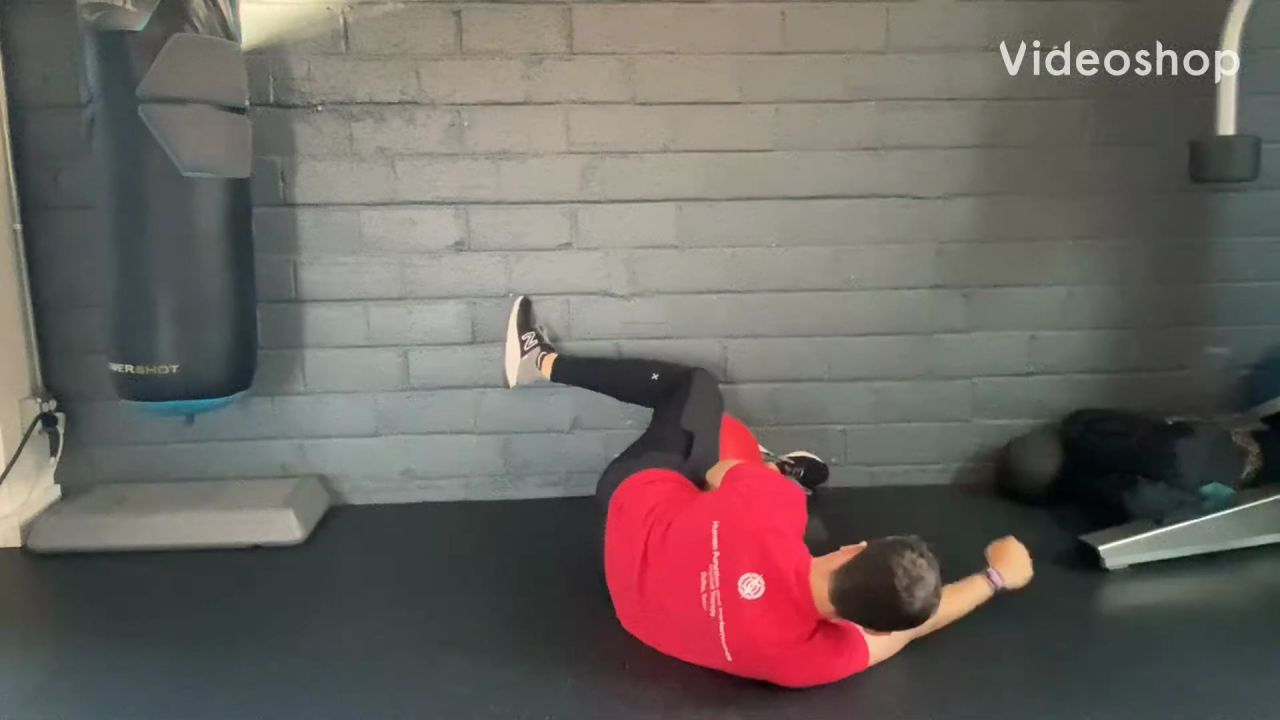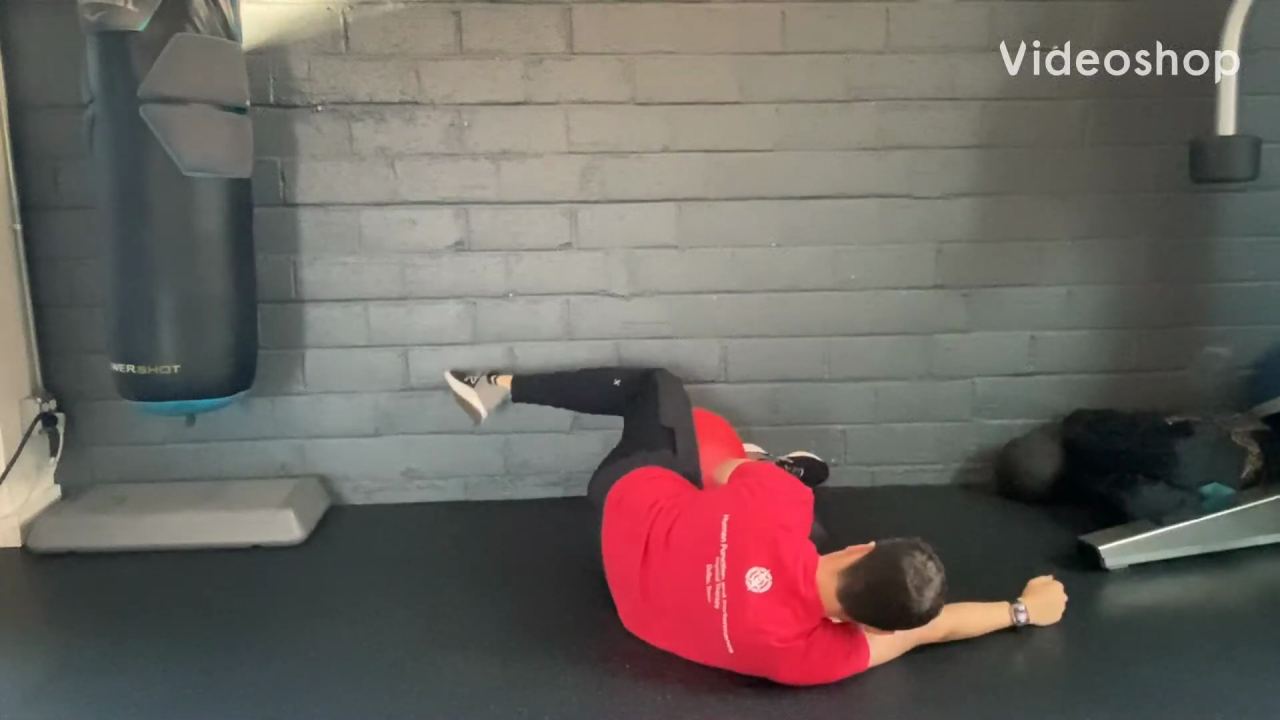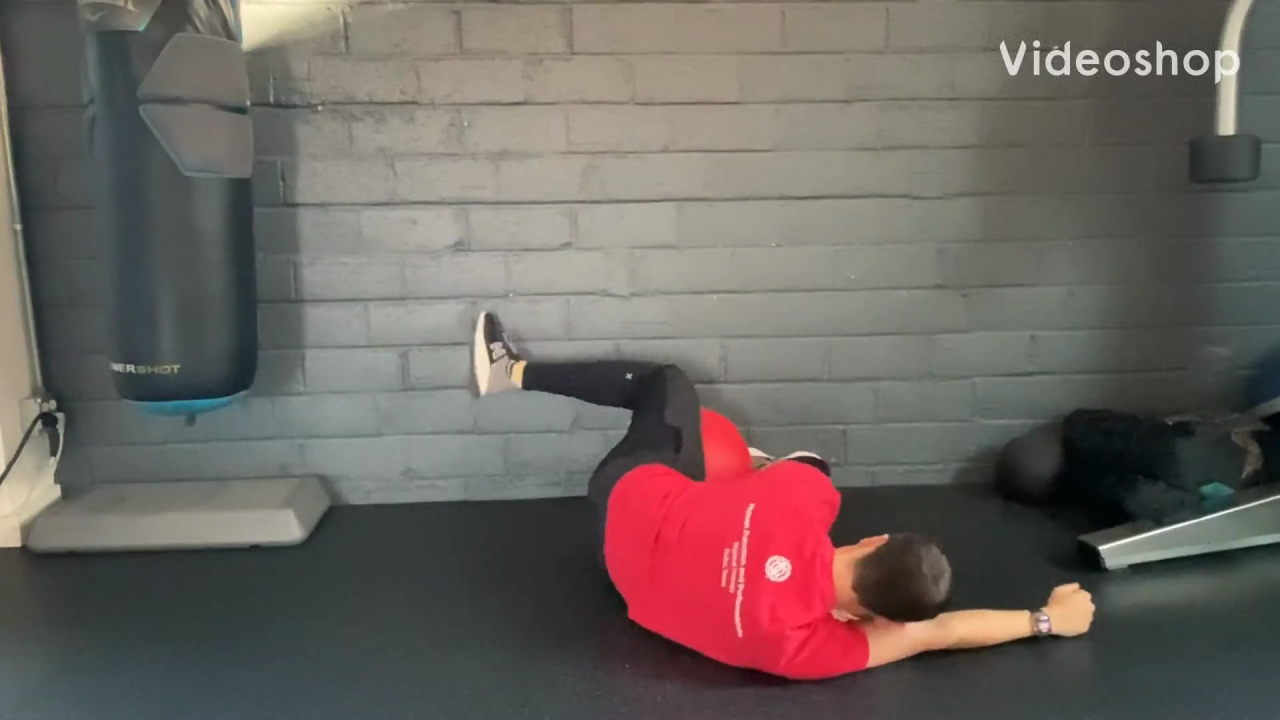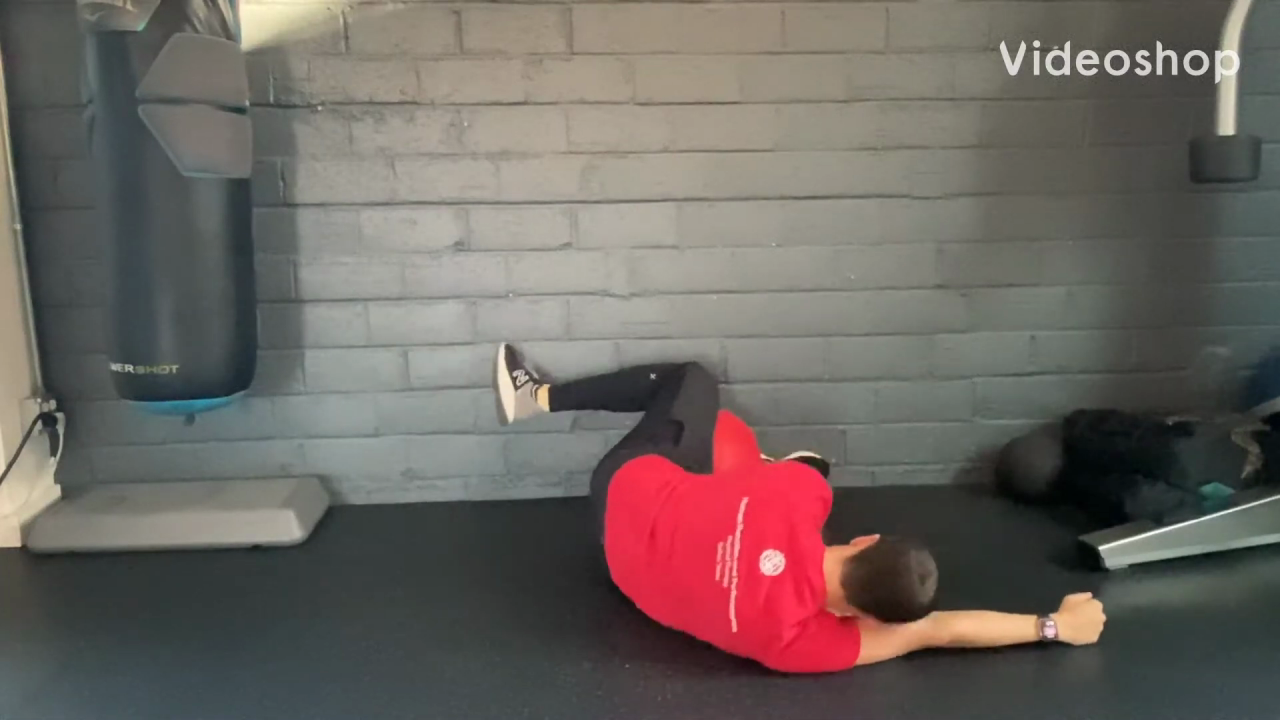
dt=0.5s
person 1, frame 1
left shoulder: (772, 506)
right shoulder: (806, 659)
left elbow: (719, 472)
right elbow: (911, 622)
right wrist: (998, 576)
left hip: (634, 496)
left knee: (696, 384)
left ankle: (542, 363)
person 1, frame 2
left shoulder: (778, 504)
right shoulder: (807, 657)
left elbow: (725, 473)
right elbow: (924, 630)
right wrist: (1023, 610)
left hip: (632, 495)
left knee: (658, 386)
left ankle: (500, 386)
person 1, frame 3
left shoulder: (805, 492)
right shoulder: (794, 647)
right elbow: (937, 634)
right wrist: (1048, 619)
left hip: (632, 490)
right hip: (631, 537)
left knee: (667, 381)
left ankle: (511, 372)
person 1, frame 4
left shoulder: (796, 490)
right shoulder: (789, 640)
right elbow: (936, 632)
right wrist: (1055, 626)
left hip: (632, 484)
right hip: (635, 527)
left knee: (692, 379)
left ankle: (538, 397)
